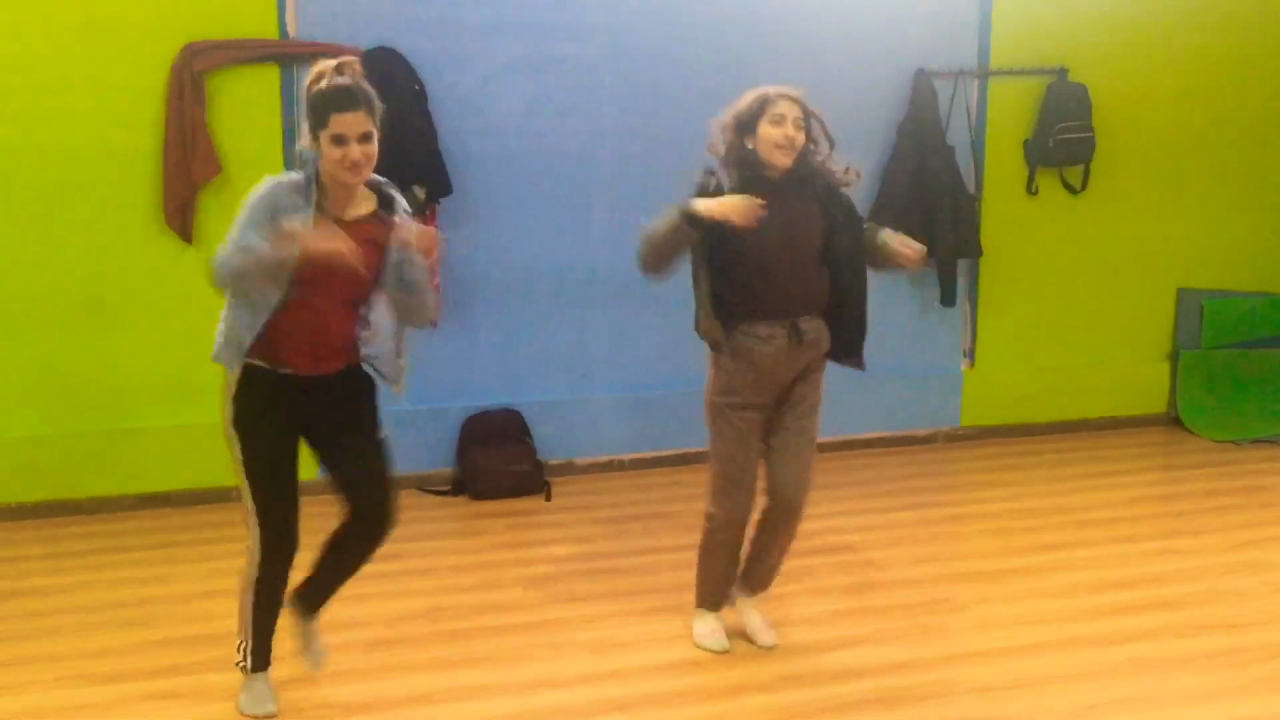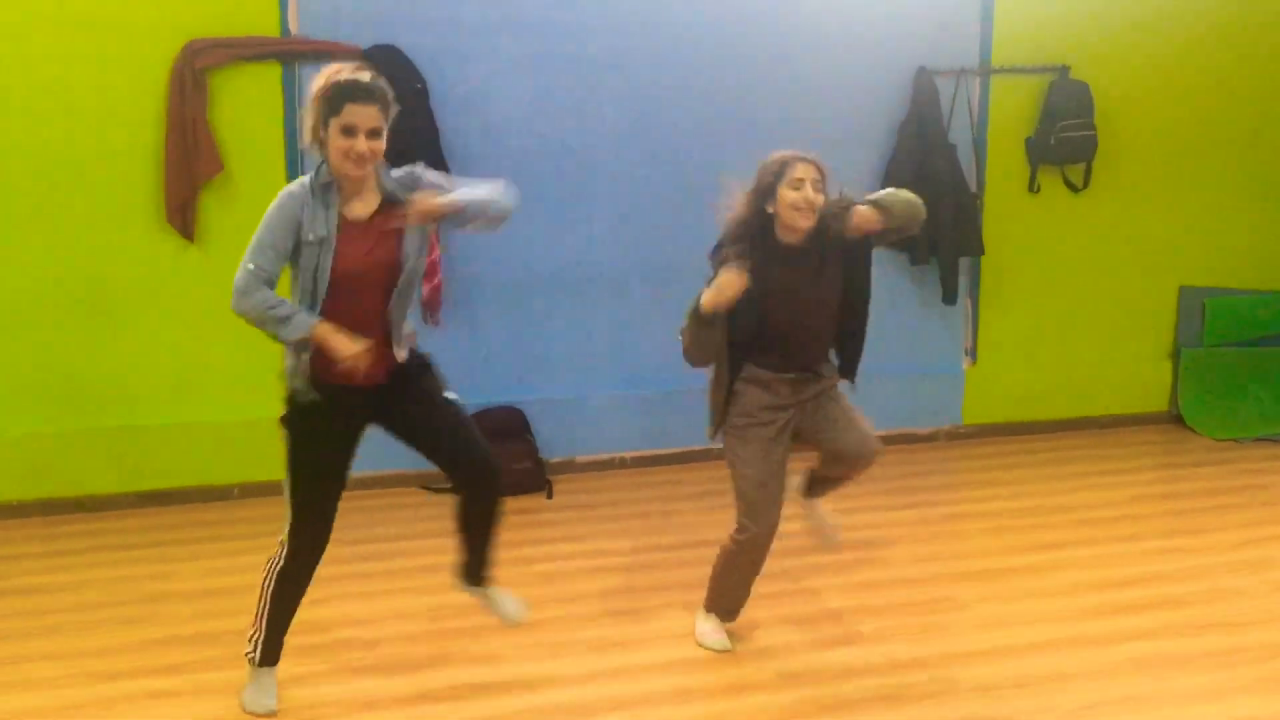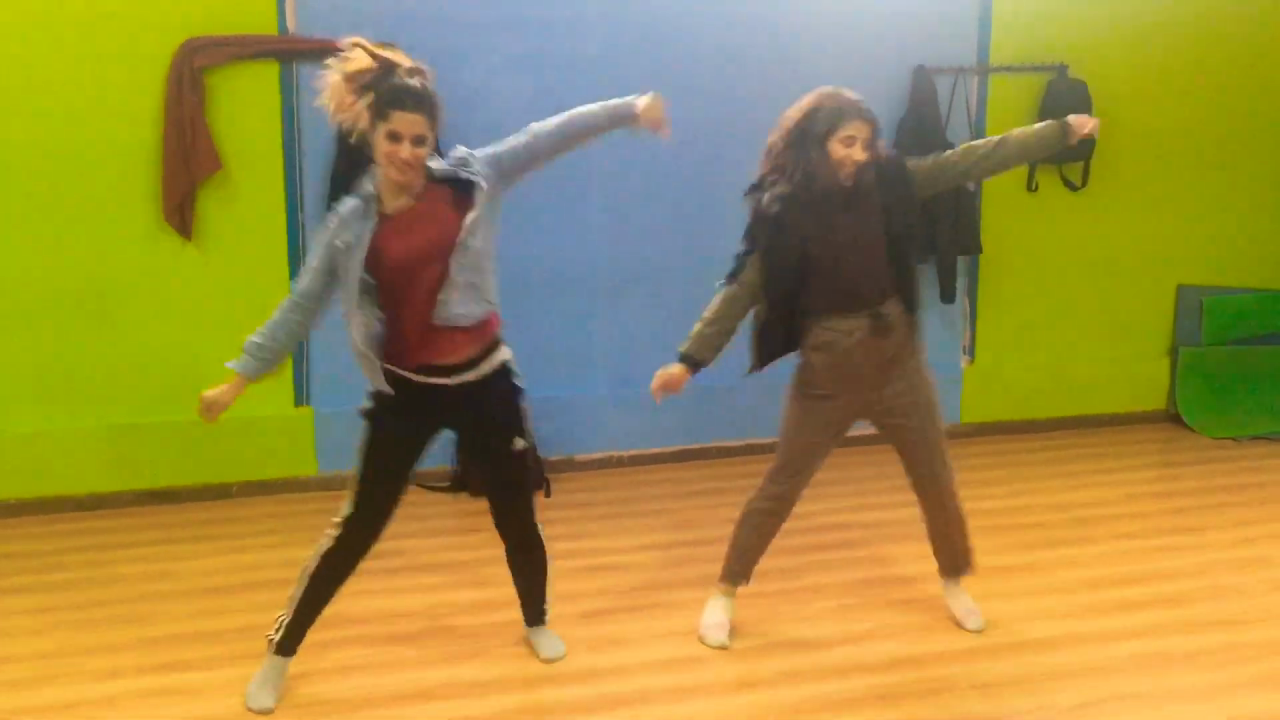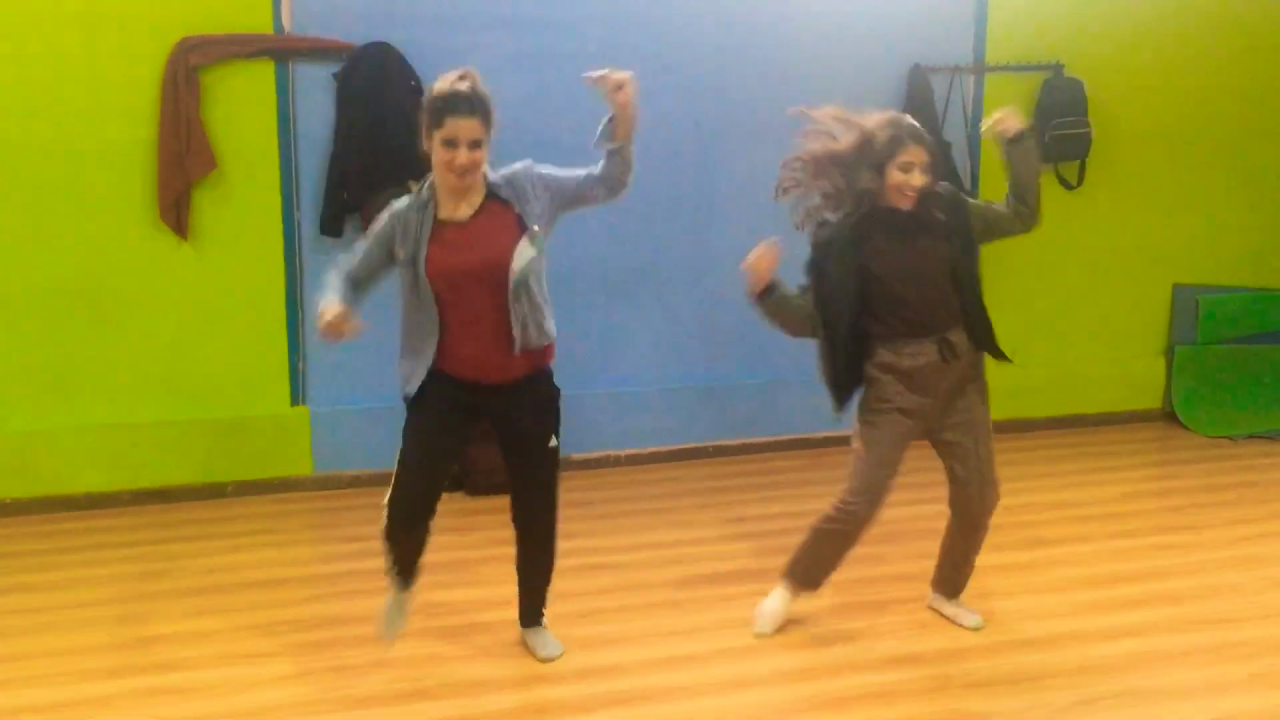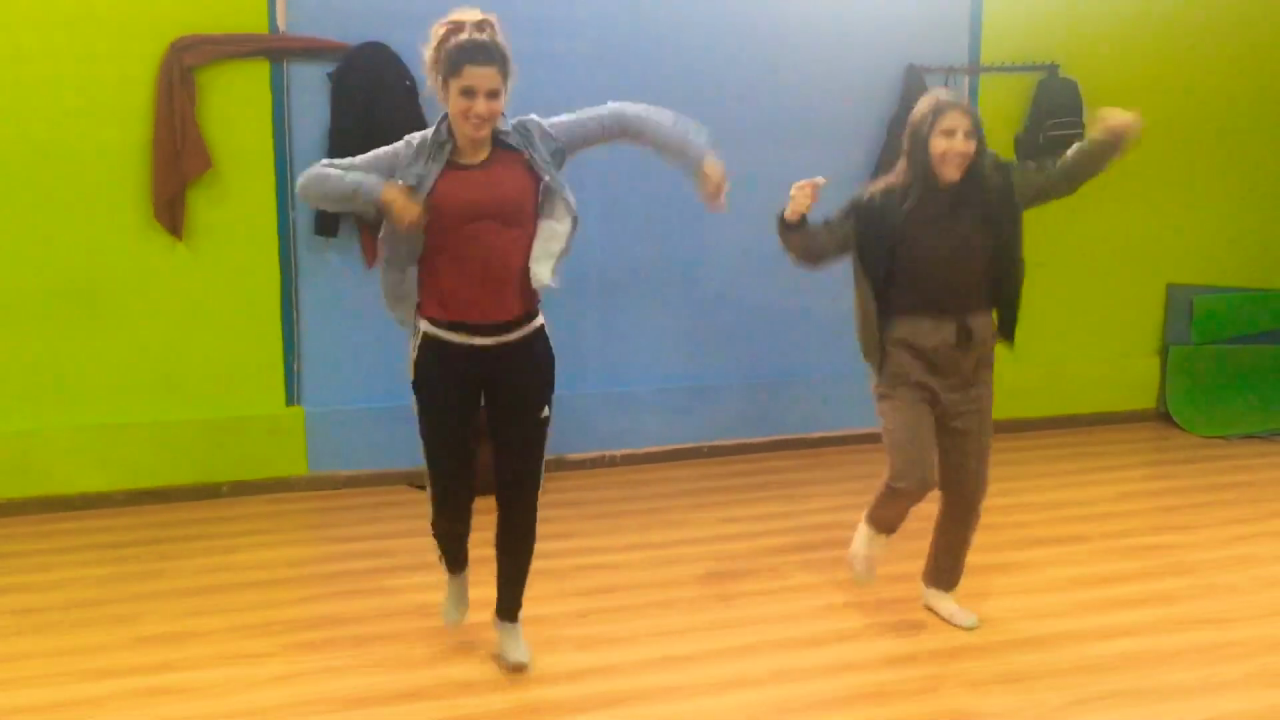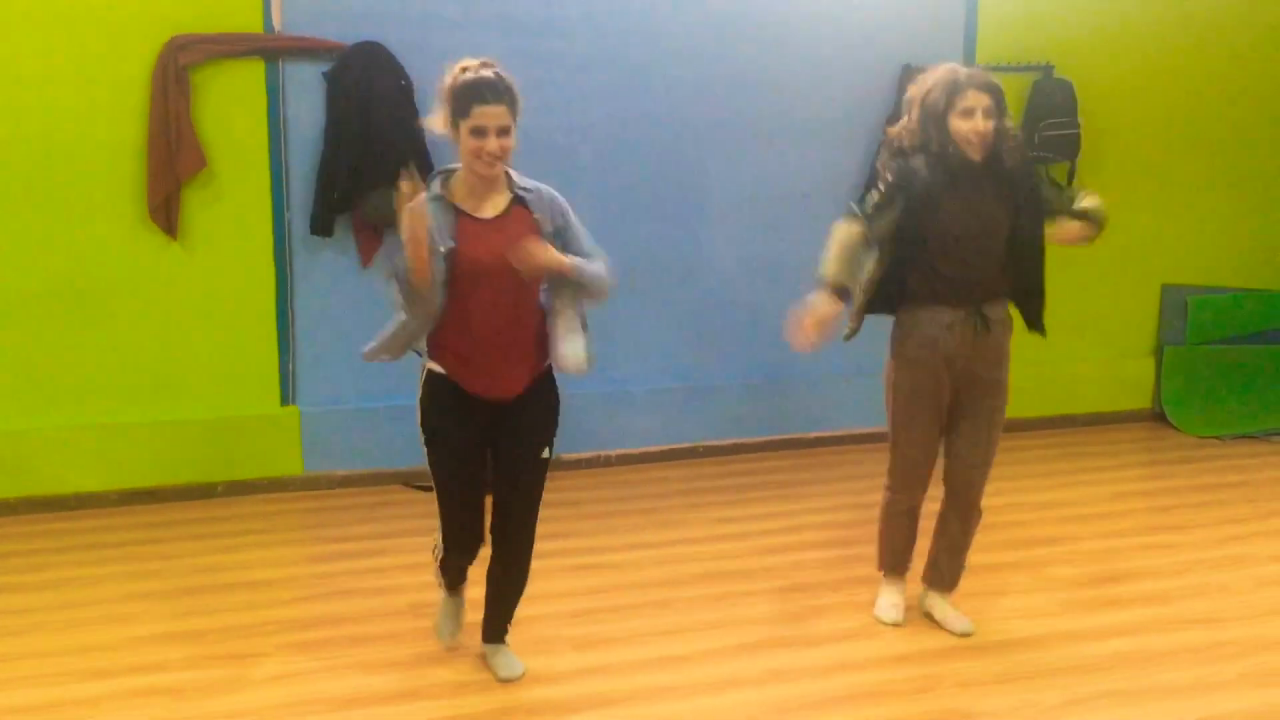
dt=0.2s
person 1, frame 1
left shoulder: (393, 210)
right shoulder: (282, 194)
left elbow: (420, 313)
right elbow: (226, 270)
left wrist: (420, 264)
right wrist: (294, 242)
left hip: (342, 379)
right hip: (268, 382)
left knee: (374, 514)
right knee: (274, 539)
left ankle: (307, 605)
person 1, frame 2
left shoulder: (410, 190)
right shoulder: (300, 203)
left elbow: (499, 202)
right elbow: (249, 290)
left wrist: (444, 204)
right wrist: (325, 334)
left hip: (396, 374)
right hip: (322, 388)
left knee: (483, 472)
right knee: (306, 538)
left ankle: (476, 574)
right ankle: (262, 665)
person 1, frame 3
left shoulder: (465, 176)
right shoulder: (349, 220)
left elbow: (550, 137)
right elbow: (301, 305)
left wrist: (626, 111)
right wrist: (241, 372)
left hip: (484, 380)
right hip: (406, 390)
left knee: (517, 520)
right knee: (357, 530)
left ankle: (536, 620)
right ankle: (280, 654)
person 1, frame 4
left shoulder: (521, 189)
right shoulder: (407, 218)
left elbow: (608, 183)
right elbow: (353, 275)
left wrist: (620, 121)
right wrist: (334, 307)
left hip: (524, 380)
right hip: (444, 381)
left knee: (537, 517)
right knee: (406, 515)
left ankle: (532, 620)
right ankle: (402, 583)
person 1, frame 5
left shoulder: (531, 141)
right shoulder: (418, 155)
left elbow: (624, 119)
right elbow: (313, 184)
left wrist: (697, 152)
right wrist: (381, 192)
left hip: (521, 346)
right hip: (445, 350)
left knee: (520, 490)
right knee: (449, 486)
left ankle: (508, 619)
right ankle: (456, 577)
person 1, frame 6
left shoulder: (542, 201)
right shoulder: (429, 205)
left elbow: (600, 281)
right elbow: (419, 302)
left wrist: (559, 263)
right wrist: (415, 246)
left hip: (530, 391)
right hip: (455, 388)
left knee: (517, 528)
right knee: (461, 524)
left ankle: (496, 635)
right ankle: (452, 595)
person 2, frame 1
left shoulder: (820, 191)
right shoulder: (720, 195)
left elbow: (864, 242)
right elbow: (652, 258)
left wrist: (893, 247)
right wrist: (694, 212)
left hip: (805, 363)
right hip: (744, 360)
left knee: (790, 496)
right knee: (729, 500)
left ankle: (749, 596)
right ankle: (709, 608)
person 2, frame 2
left shoulder: (838, 235)
right shoulder: (742, 260)
left elbow: (906, 207)
right elbow: (699, 351)
left wrist: (876, 212)
right wrist: (710, 307)
left hip: (817, 385)
right hip: (757, 397)
left knee: (859, 449)
right knee: (757, 525)
left ankle: (812, 490)
right ankle: (716, 615)
person 2, frame 3
left shoulder: (887, 181)
right shoulder: (780, 211)
left elbow: (971, 160)
right elbow: (740, 291)
left wrist: (1059, 132)
right wrist: (689, 359)
left hip: (895, 351)
right hip: (830, 360)
left knee: (933, 477)
right knee: (784, 482)
left ankle: (955, 581)
right ankle: (725, 594)
person 2, frame 4
left shoulder: (946, 214)
right shoulder: (843, 234)
left elbow: (1023, 217)
right elbow: (806, 321)
left wrist: (1018, 142)
right wrist: (763, 287)
left hip: (957, 374)
right hip: (893, 380)
left knee: (978, 496)
right knee: (859, 503)
left ankle: (948, 592)
right ankle: (792, 586)
person 2, frame 5
left shoulder: (995, 190)
right shoulder: (887, 204)
left elbow: (1070, 173)
right elbow: (814, 252)
left wrist: (1108, 136)
right wrist: (794, 222)
left hip: (970, 356)
right hip: (904, 355)
left knee: (967, 487)
right knee: (913, 476)
left ankle: (941, 586)
right ankle: (876, 524)
person 2, frame 6
left shoulder: (1014, 174)
right shoulder: (912, 176)
left elbow: (1077, 205)
right elbow: (855, 232)
left wrist: (1084, 217)
right wrist: (830, 292)
left hip: (989, 343)
right hip: (924, 343)
left knee: (968, 484)
right knee: (911, 476)
left ankle: (939, 591)
right ankle: (891, 580)
